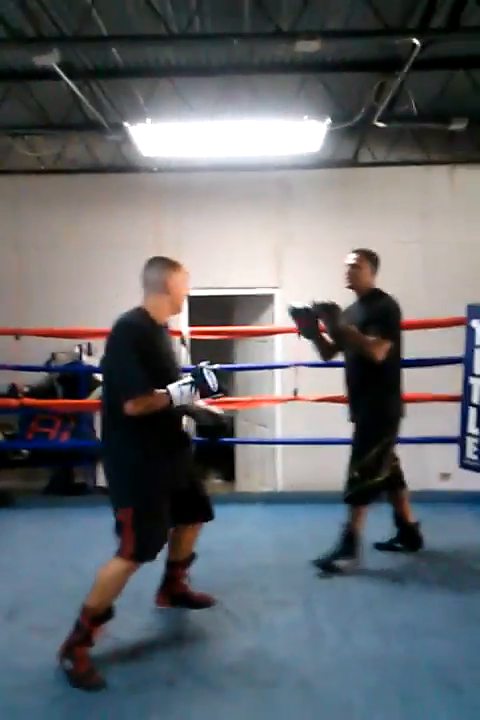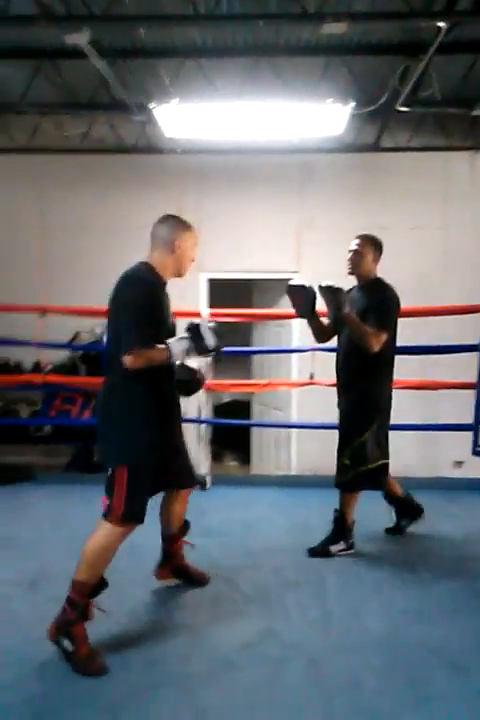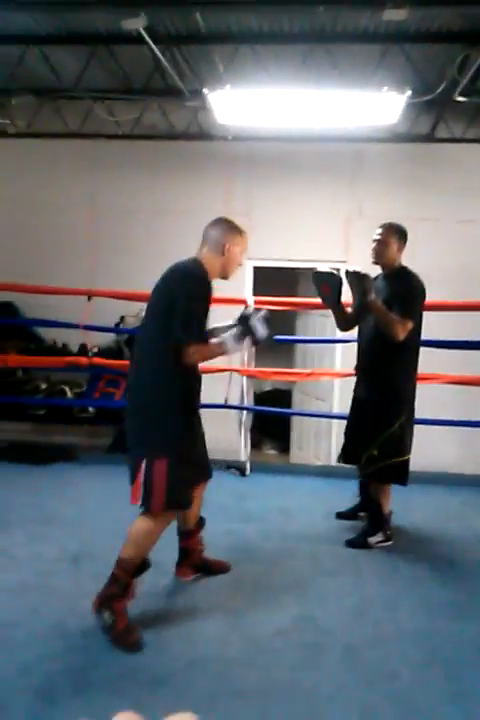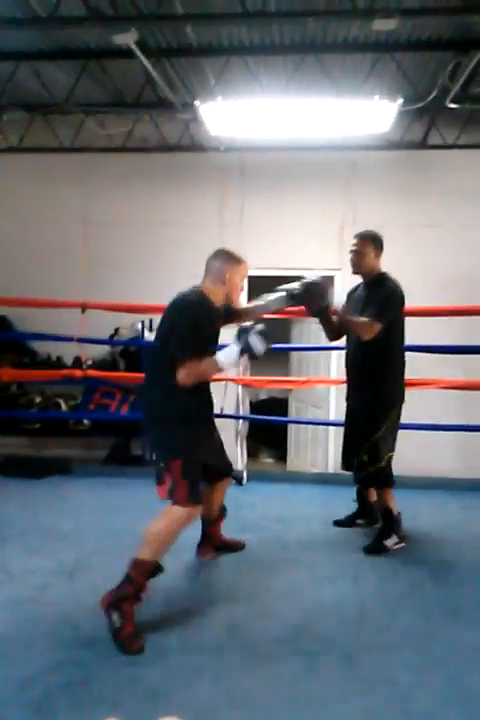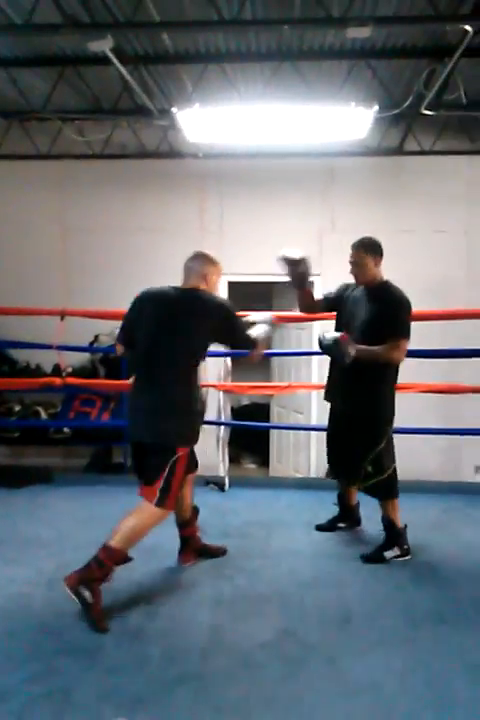
dt=0.3s
person 1, frame 1
left shoulder: (159, 329)
right shoulder: (131, 330)
right elbow: (133, 402)
left wrist: (196, 403)
right wrist: (185, 391)
left hip: (168, 447)
right hip: (133, 455)
left knee: (193, 515)
right knee: (134, 551)
left ankle: (172, 588)
right ankle: (76, 644)
person 1, frame 2
left shoulder: (152, 284)
right shoulder: (138, 284)
right elbow: (131, 356)
left wrist: (181, 351)
right wrist: (184, 346)
left hip: (157, 413)
right hip: (131, 417)
left knee: (179, 483)
right knee: (121, 518)
left ankle: (172, 562)
right ankle: (68, 623)
person 1, frame 3
left shoulder: (186, 275)
right shoulder: (193, 279)
right elbow: (191, 351)
left wrist: (232, 332)
right wrist: (237, 338)
left hip: (175, 402)
right hip: (157, 407)
left knee: (195, 481)
right knee: (162, 505)
left ankle: (189, 558)
right ankle: (112, 598)
person 1, frame 4
left shoulder: (206, 303)
right shoulder: (193, 309)
left elbow: (237, 314)
right elbow: (183, 374)
left wrist: (280, 299)
right wrist: (232, 353)
left hip: (193, 413)
right hip: (174, 418)
left knee: (217, 474)
right knee: (185, 504)
left ankle: (210, 539)
right ankle: (123, 598)
person 1, frame 5
left shoulder: (148, 299)
right shoulder: (211, 308)
left elbow: (122, 348)
right elbow: (253, 349)
right wrist: (261, 329)
left hip: (144, 408)
right hip: (174, 416)
left knee: (183, 473)
right knee: (159, 503)
left ankle: (190, 544)
right ankle: (90, 577)
person 2, frame 1
left shoulder: (384, 307)
right shoulder: (353, 311)
left elbow: (376, 352)
right elbow: (330, 353)
left wrist: (341, 327)
right wrist: (314, 332)
left hip: (379, 403)
right hip: (366, 403)
left knee: (364, 470)
right knee: (384, 468)
left ankle: (348, 546)
right ankle: (409, 532)
person 2, frame 2
left shoulder: (384, 296)
right shoulder: (349, 295)
left elbow: (373, 343)
right elbow: (324, 336)
left wrist: (344, 312)
right wrist: (309, 312)
left hip: (370, 393)
right hip: (350, 390)
left knee: (353, 459)
right knee: (365, 457)
left ankle: (342, 534)
right ankle: (406, 505)
person 2, frame 3
left shoulder: (409, 285)
right shoulder: (374, 283)
left elbow: (398, 331)
right elbow: (347, 324)
left wrist: (370, 300)
right wrist: (333, 301)
left hip: (394, 384)
right hip: (367, 379)
left knee: (382, 450)
right knee: (361, 445)
left ankle: (381, 525)
right ankle: (368, 503)
person 2, frame 4
left shoulder: (388, 290)
right shoulder: (358, 291)
left elbow: (364, 332)
right elbow: (337, 330)
left wrist: (328, 307)
right wrist: (318, 307)
left hip: (383, 388)
right hip: (360, 387)
left knee: (373, 454)
right knee: (356, 450)
left ankle: (392, 526)
right ankle: (367, 508)
person 2, frame 5
left shoulder: (395, 301)
right shoulder: (348, 293)
left elbow: (396, 353)
right elbow: (310, 306)
left wrist: (355, 351)
right wrist: (300, 280)
left hip: (374, 398)
right hip: (344, 393)
left knee: (377, 464)
right knee: (342, 455)
left ankle: (397, 539)
right ankle: (348, 512)
